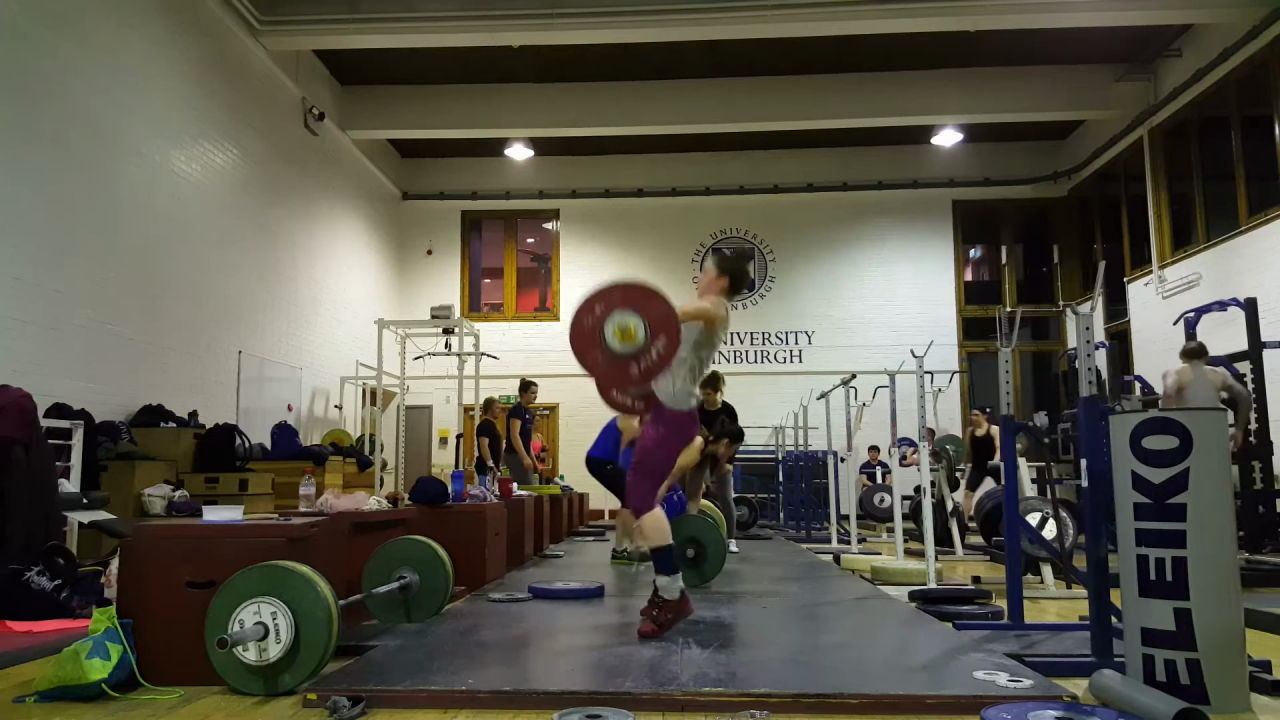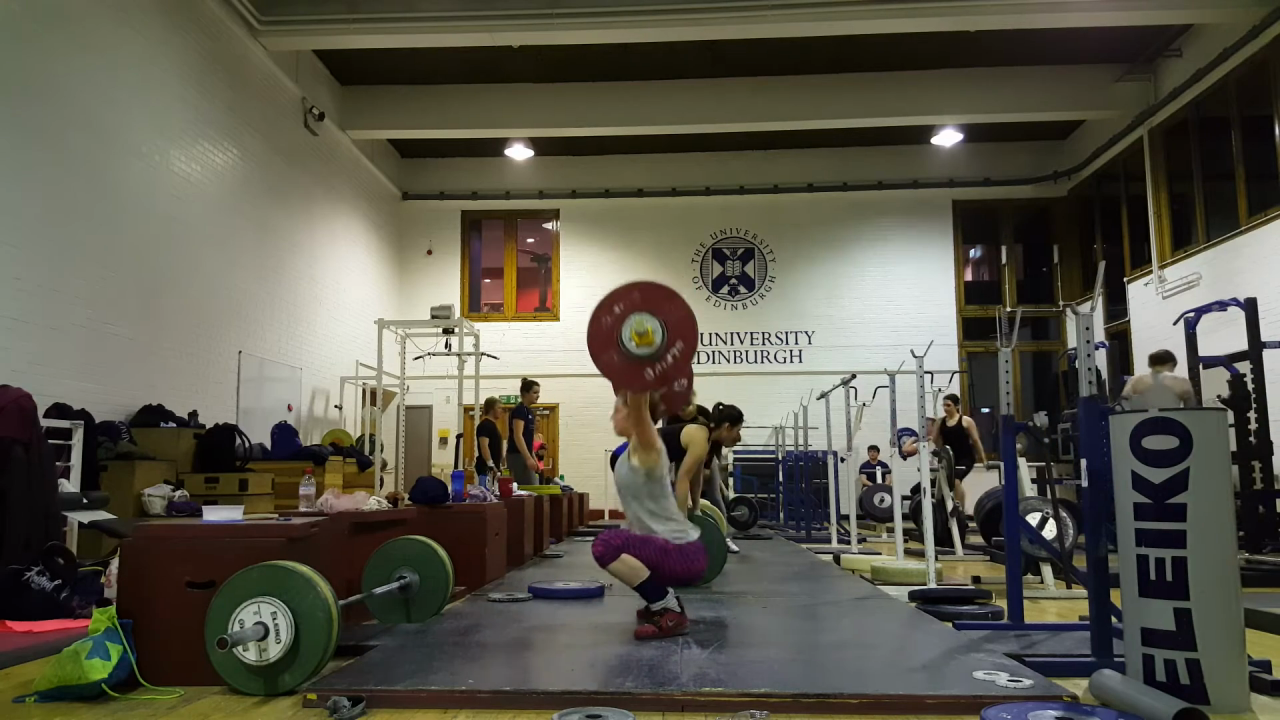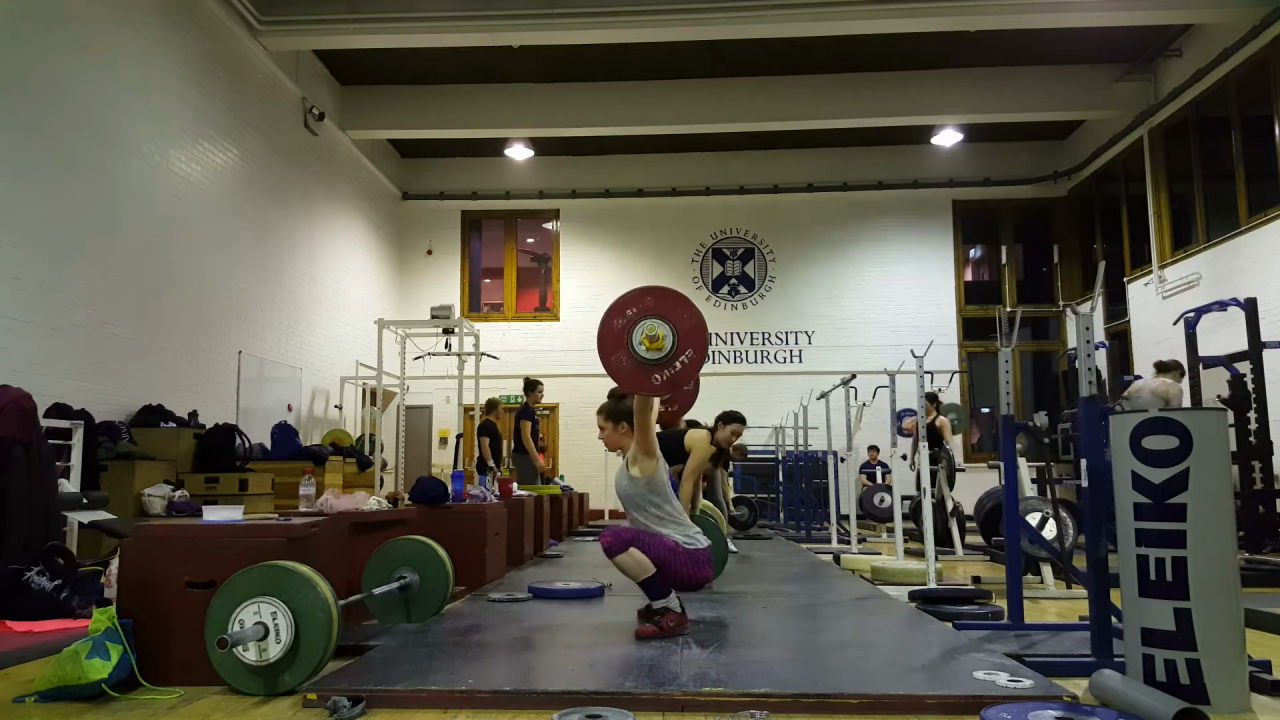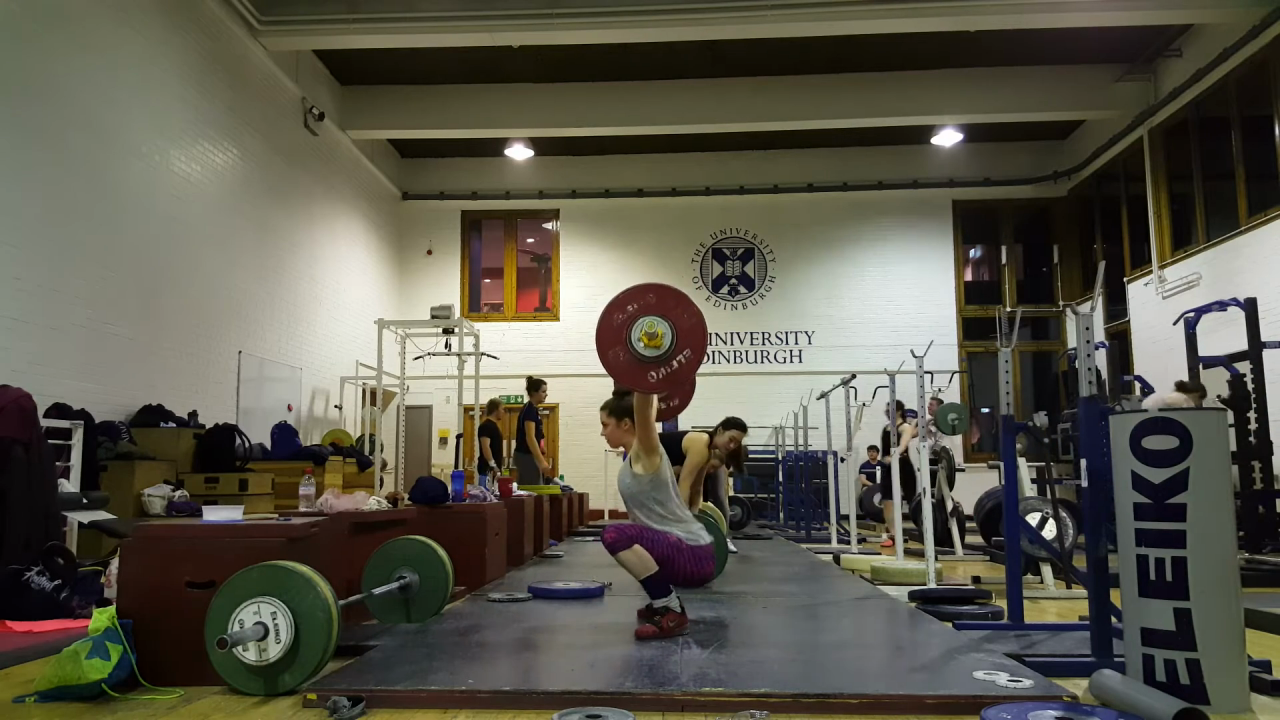
dt=0.4s
person 1, frame 1
left shoulder: (714, 310)
right shoulder: (707, 311)
left elbow: (685, 311)
left hip: (673, 414)
right hip: (667, 413)
left knee: (640, 498)
right knee: (643, 497)
left ankle: (672, 597)
right ankle: (666, 590)
person 1, frame 2
left shoulder: (646, 447)
right shoulder: (637, 447)
left elbow: (640, 405)
right elbow: (636, 404)
left hip: (682, 554)
right hip: (675, 547)
left knee: (606, 545)
right knee: (615, 546)
left ankle: (669, 612)
right ankle: (664, 601)
person 1, frame 3
left shoulder: (642, 455)
right shoulder: (636, 457)
left elbow: (643, 411)
right elbow: (649, 412)
left hip: (690, 559)
right hip: (682, 554)
left knee: (614, 539)
right knee: (620, 540)
left ankle: (671, 612)
right ankle: (665, 601)
person 1, frame 4
left shoulder: (645, 453)
right shoulder: (638, 455)
left elbow: (642, 410)
right elbow: (649, 411)
left hip: (693, 556)
right hip: (685, 551)
left knee: (616, 535)
right knee: (623, 538)
left ankle: (671, 612)
right ankle: (665, 601)
